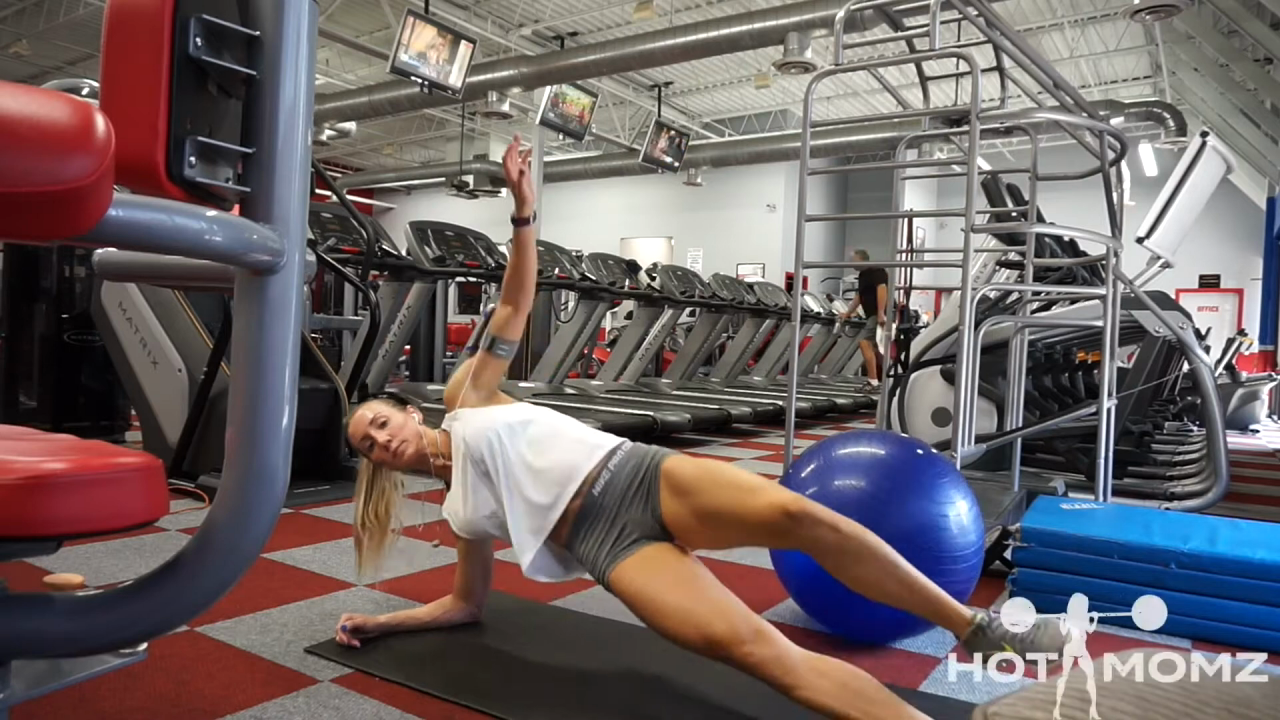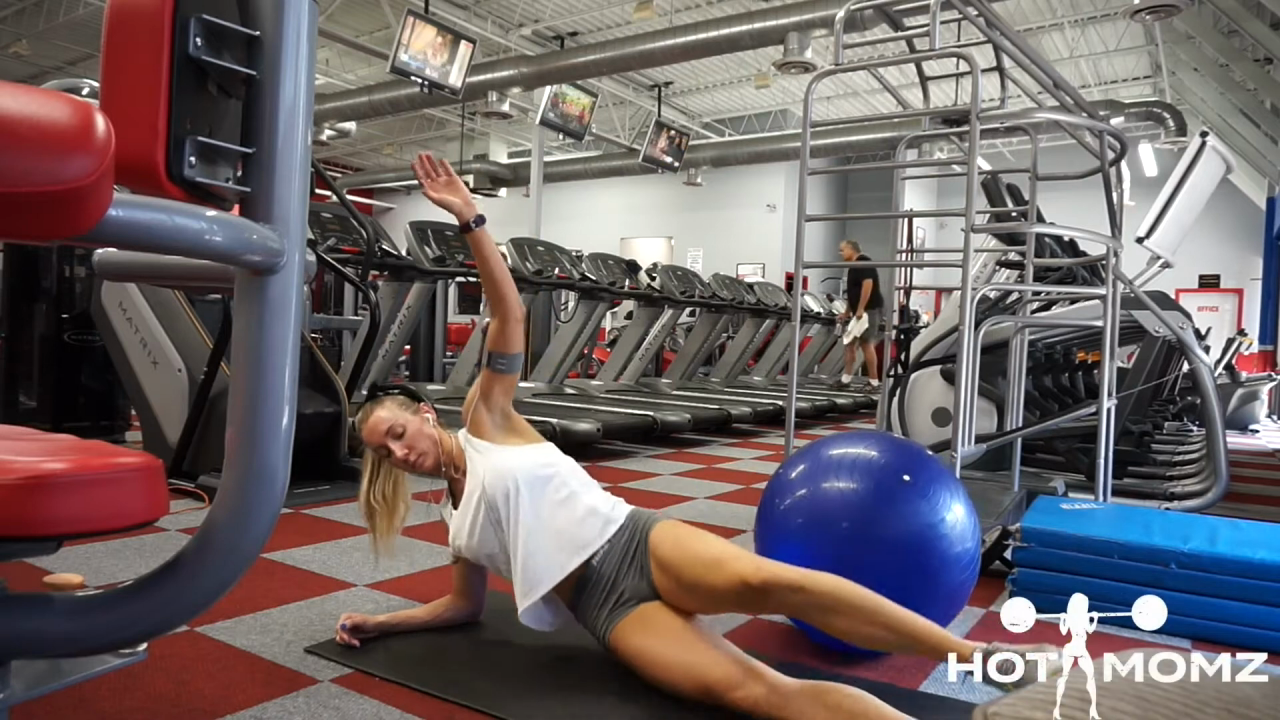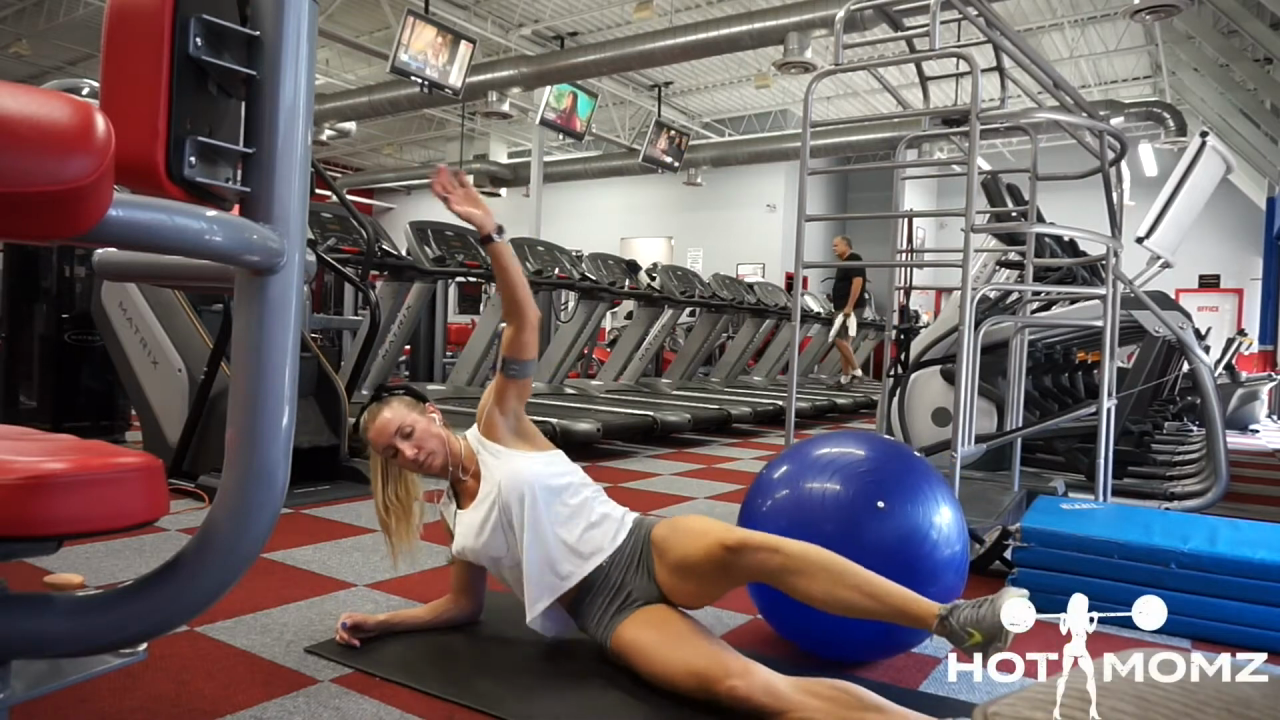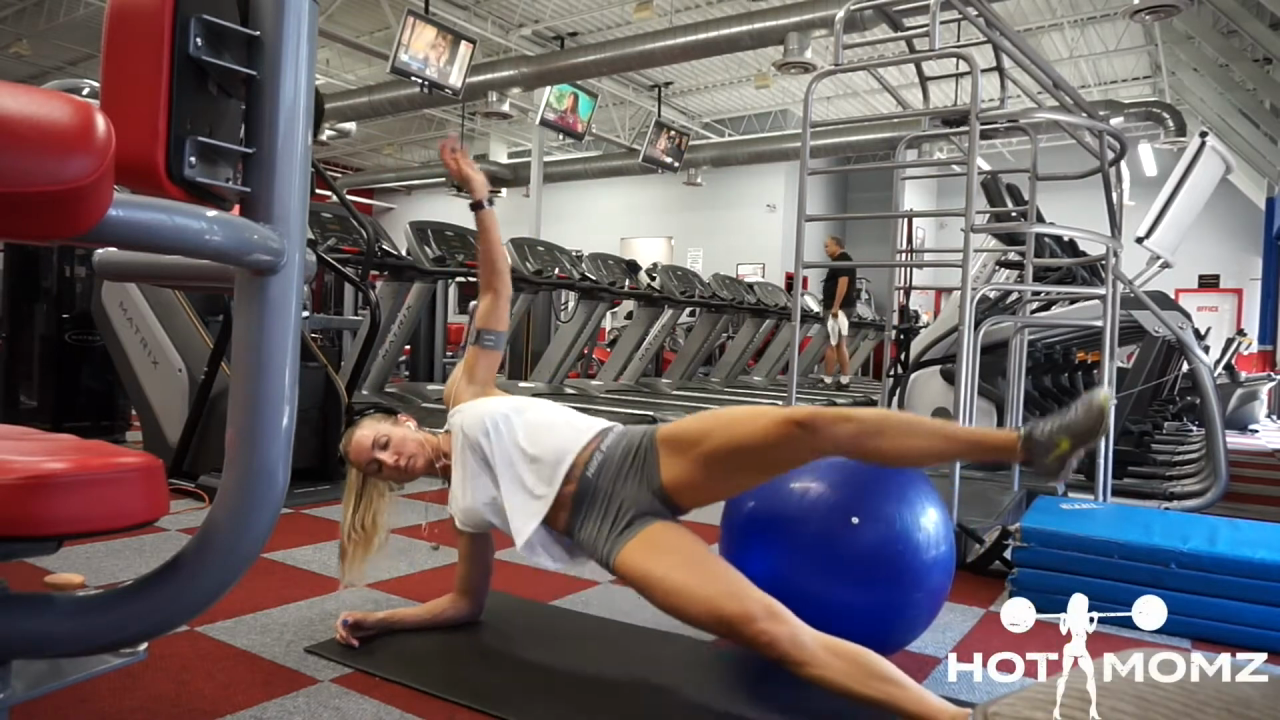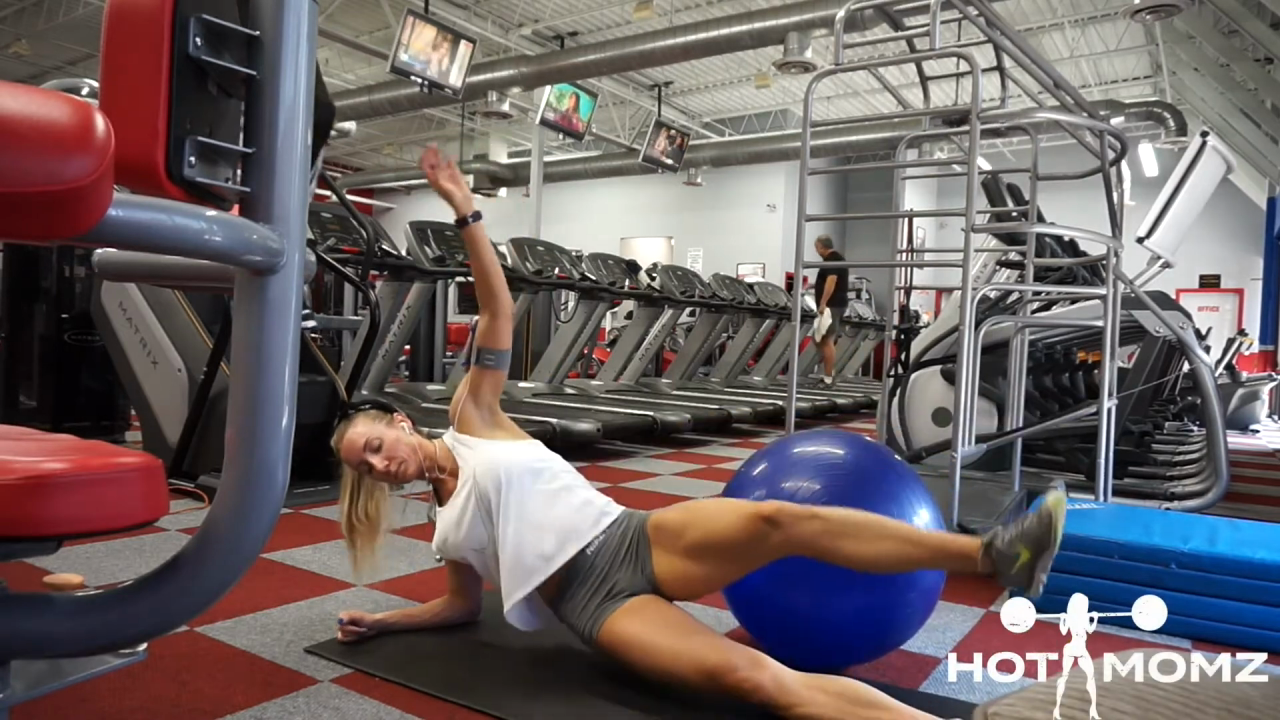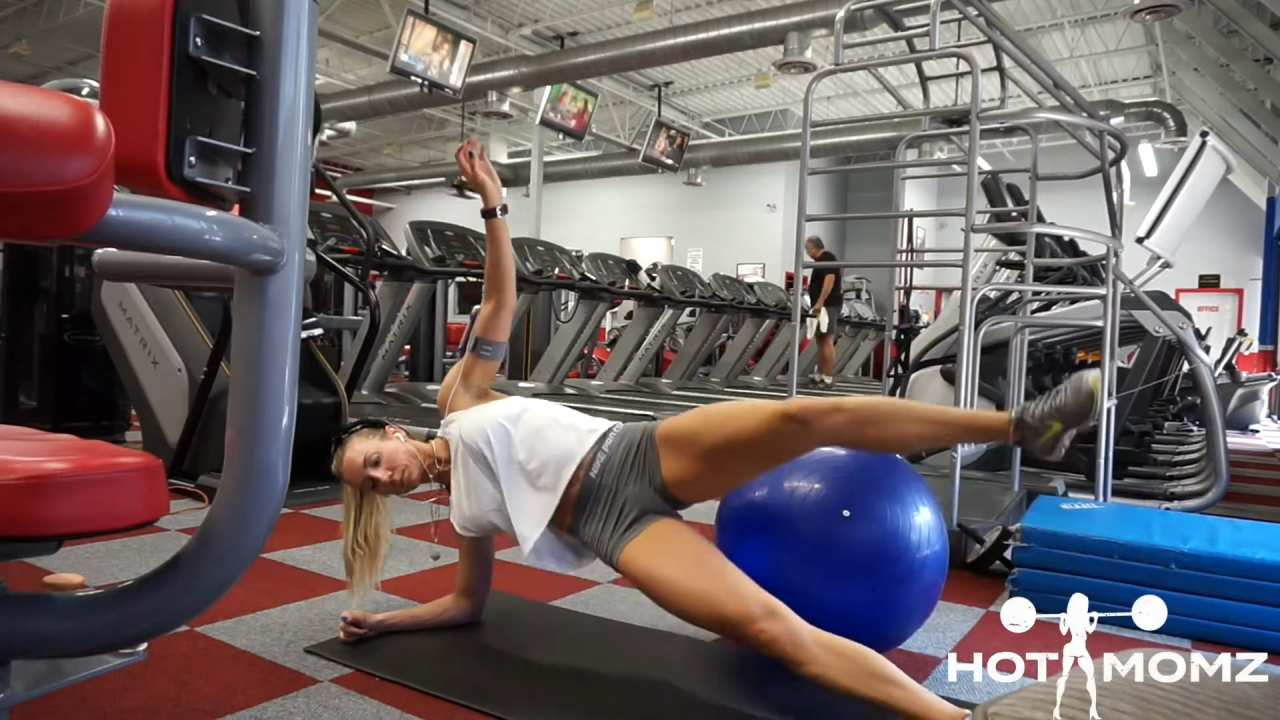
dt=0.5s
person 1, frame 1
left shoulder: (465, 395)
right shoulder: (457, 506)
left elbow: (520, 297)
right elbow: (467, 604)
left wrist: (524, 210)
right wrist: (380, 624)
left hip: (637, 477)
right hip: (604, 542)
left knee: (800, 515)
right knee: (755, 648)
left ankle: (977, 631)
person 1, frame 2
left shoulder: (483, 418)
right shoulder: (456, 518)
left elbow: (509, 312)
right elbow: (463, 607)
left wrist: (469, 220)
right wrist: (379, 624)
left hip: (636, 542)
right hip: (610, 607)
left knee: (772, 582)
left ankle: (980, 654)
person 1, frame 3
left shoulder: (496, 425)
right shoulder: (457, 519)
left elbow: (525, 320)
right elbow: (463, 606)
left wrist: (489, 231)
right wrist: (377, 622)
left hip: (647, 546)
right hip: (611, 607)
left knee: (744, 547)
left ankle: (956, 622)
person 1, frame 4
left shoulder: (465, 392)
right shoulder: (464, 500)
left elbow: (497, 290)
right elbow: (467, 602)
left wrist: (476, 196)
right wrist: (378, 620)
left hip: (644, 459)
right hip: (613, 524)
left knee: (810, 424)
right knee: (768, 629)
left ankle: (1026, 444)
person 1, frame 5
left shoulder: (471, 419)
right shoulder: (446, 529)
left elbow: (498, 307)
right elbow: (461, 607)
left wrist: (467, 215)
right wrist: (377, 622)
left hip: (633, 538)
right hip: (600, 603)
left knee: (780, 520)
left ankle: (992, 554)
person 1, frame 6
left shoulder: (459, 396)
right shoulder: (464, 508)
left elbow: (501, 296)
right elbow: (469, 602)
left wrist: (490, 202)
right wrist: (380, 621)
left hip: (644, 456)
right hip: (616, 522)
left knee: (804, 417)
right knee: (769, 627)
left ankle: (1016, 423)
